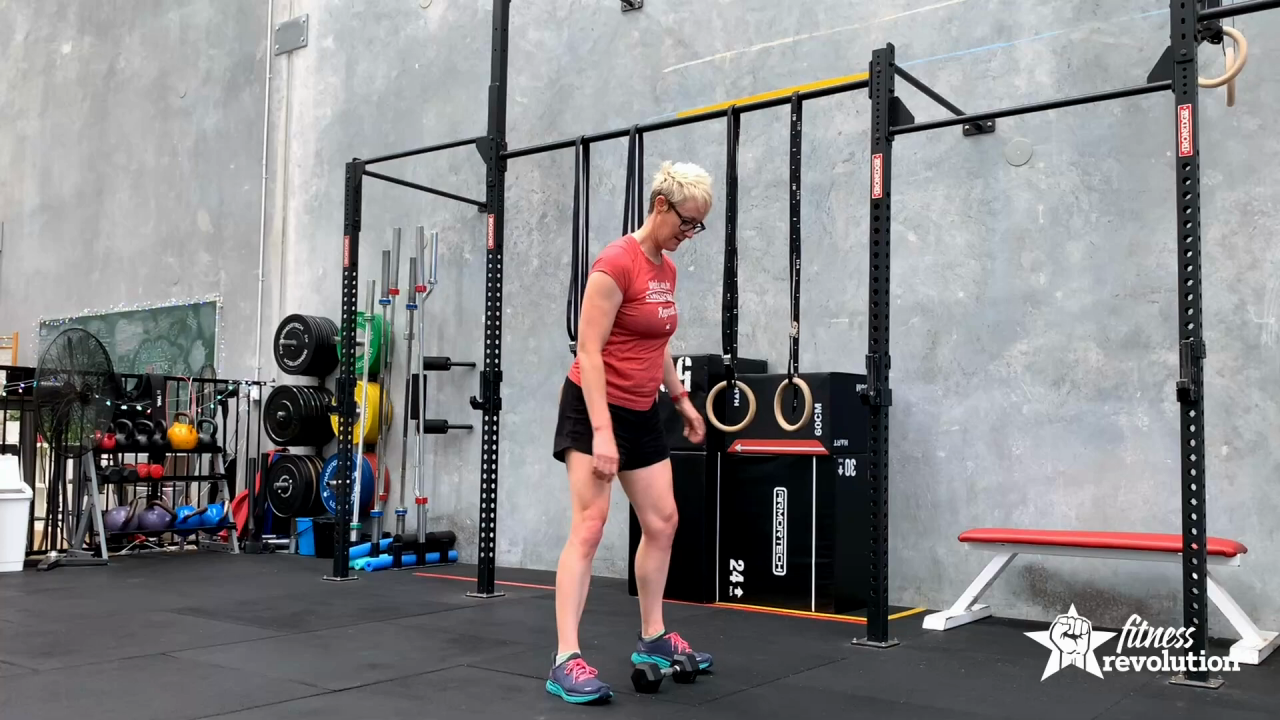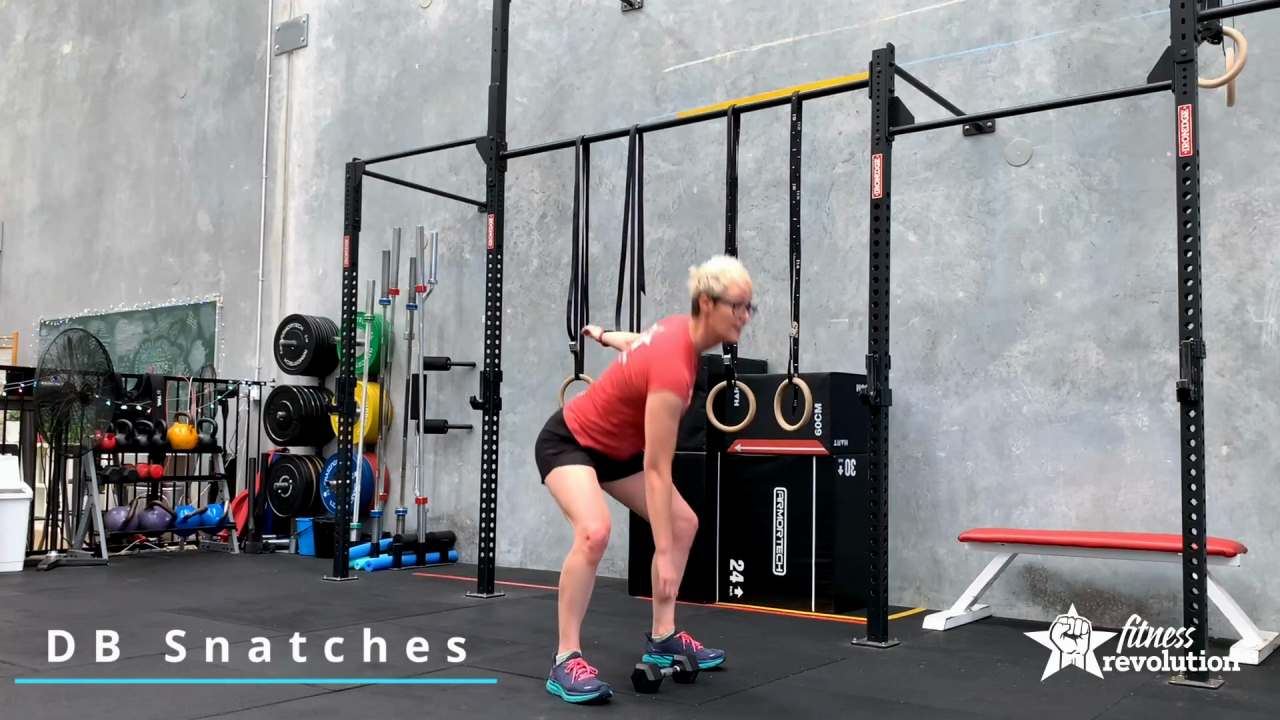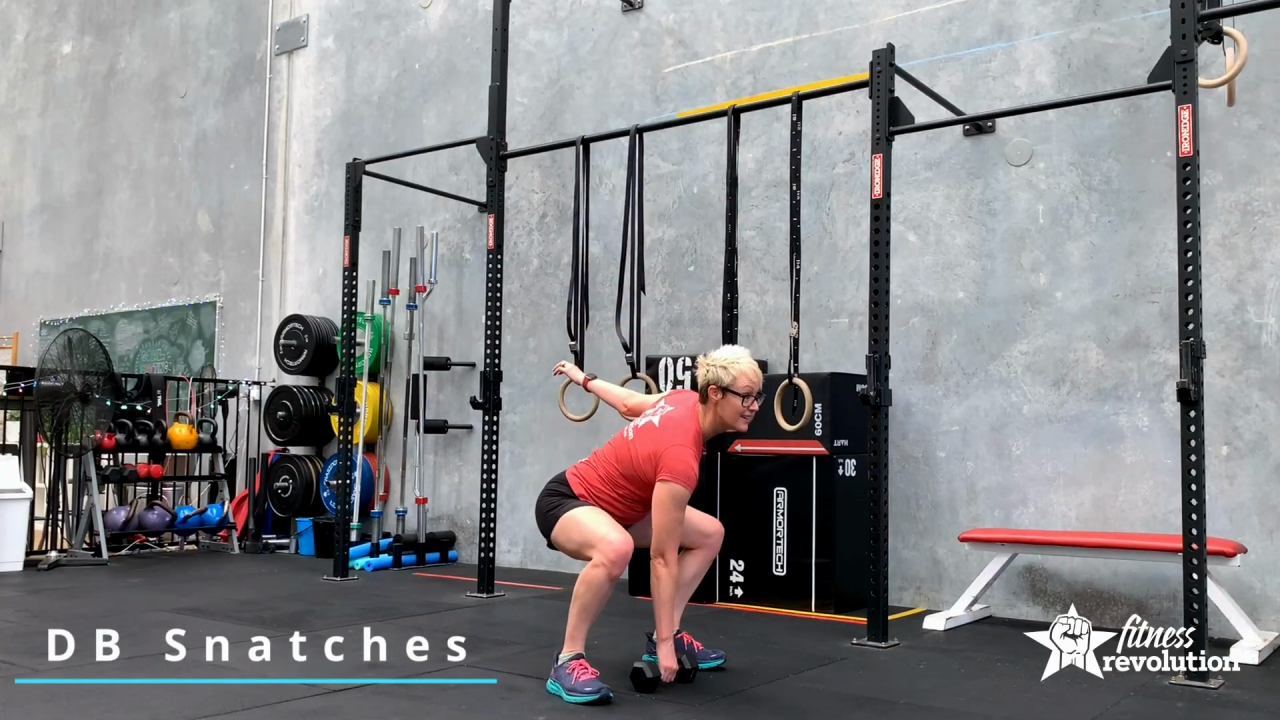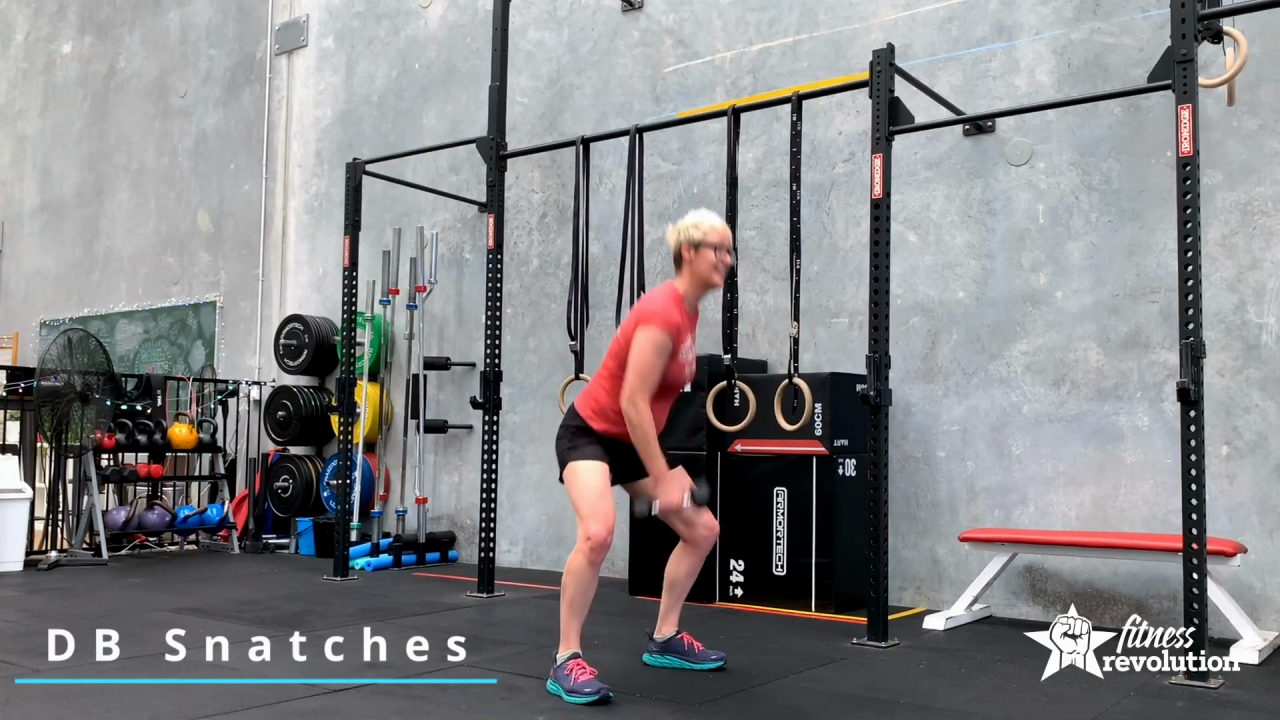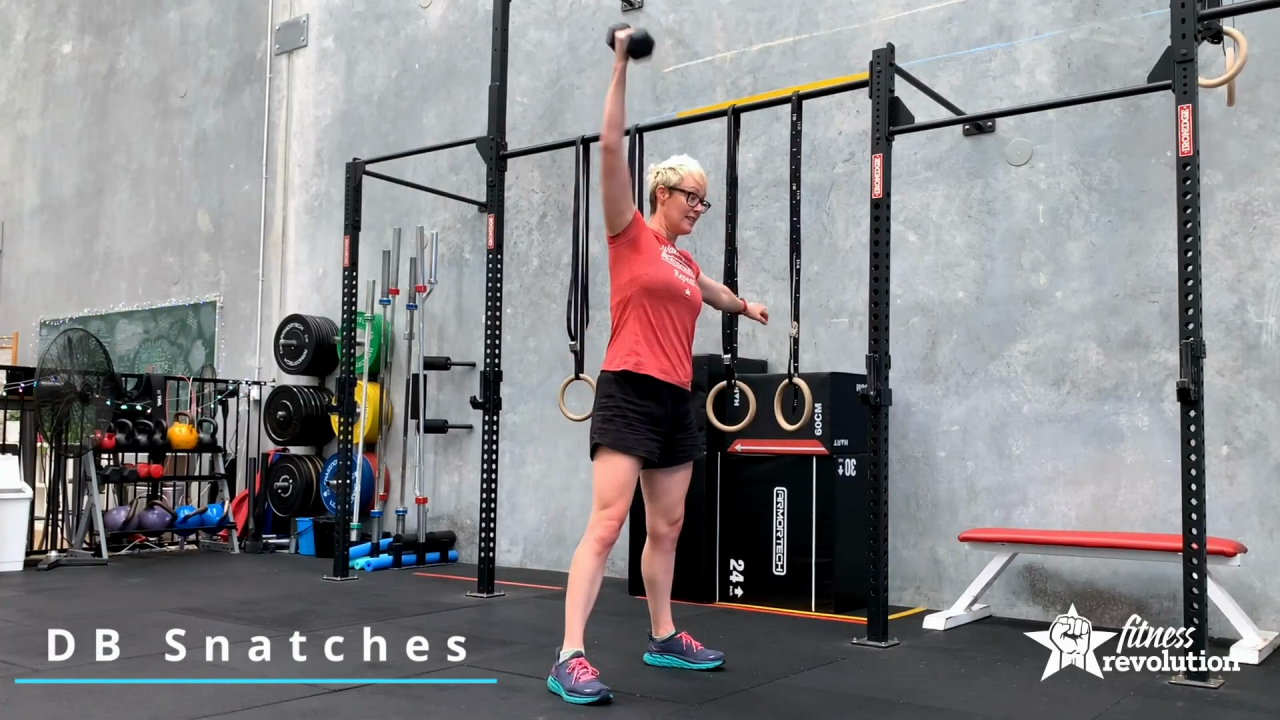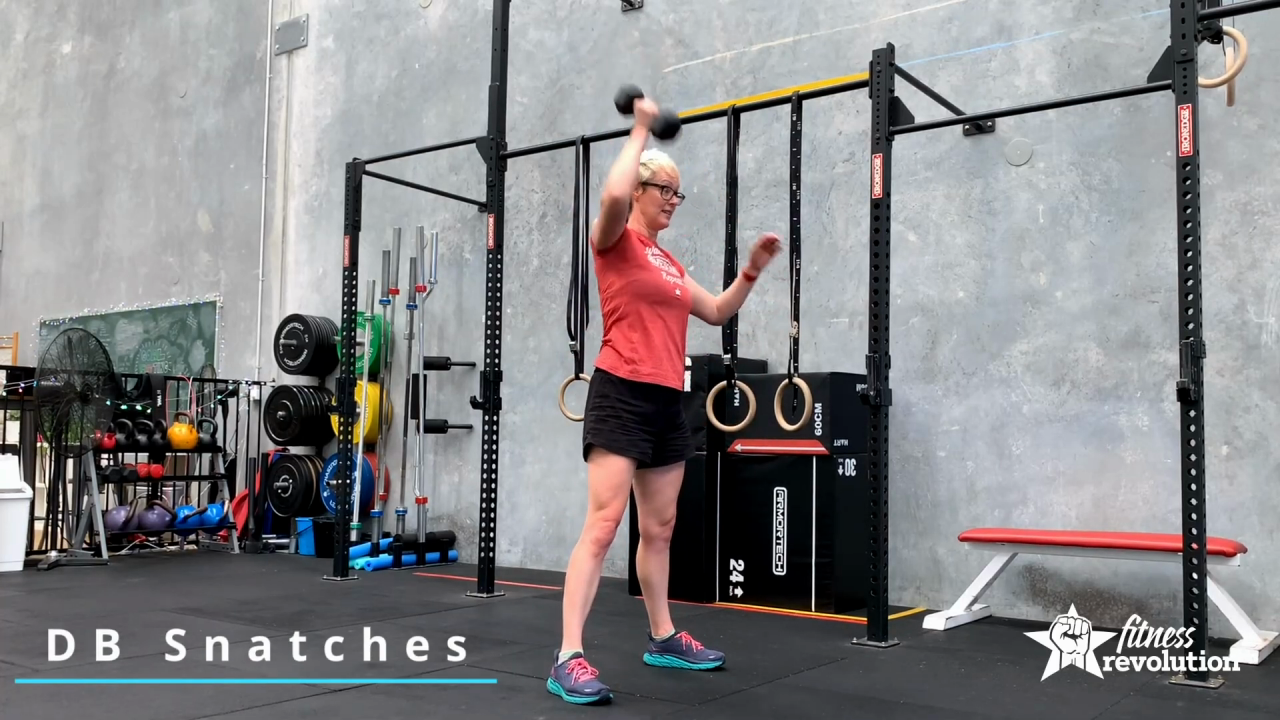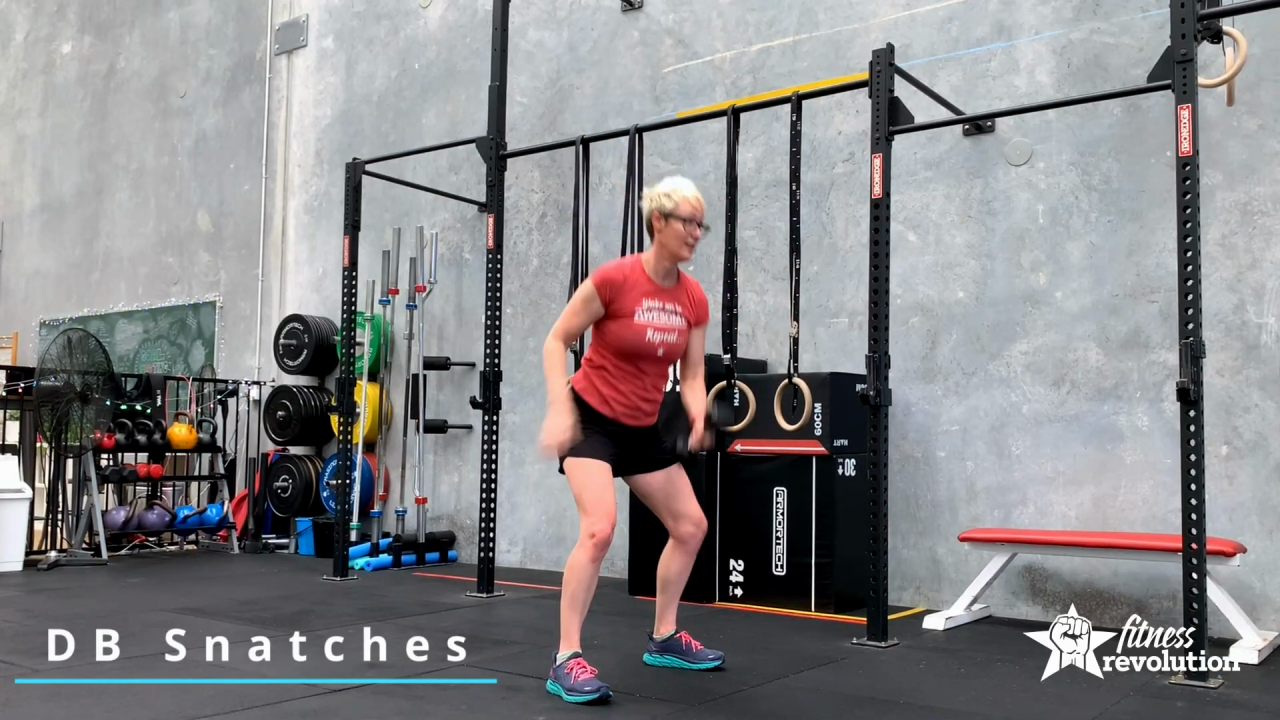
dt=0.5s
person 1, frame 1
left shoulder: (666, 268)
right shoulder: (616, 262)
right elbow: (589, 353)
left wrist: (683, 401)
right wrist: (602, 434)
left hip: (641, 411)
right hip: (594, 409)
left knee: (662, 522)
right knee: (590, 525)
left ankle: (652, 638)
right ankle: (565, 660)
person 1, frame 2
left shoulder: (683, 331)
right shoulder: (673, 369)
left elbow: (638, 342)
right elbow: (658, 471)
left wrist: (603, 335)
right wrist: (663, 557)
left hip: (615, 446)
right hip: (570, 443)
left knee: (685, 523)
right knee: (595, 531)
left ankle: (662, 637)
right ankle: (566, 660)
person 1, frame 3
left shoulder: (687, 401)
right shoulder: (681, 457)
left elbow: (631, 404)
right elbow: (663, 558)
left wrist: (585, 379)
right wrist: (664, 646)
left hip: (610, 502)
right hip: (566, 501)
left knee: (710, 534)
right knee: (616, 549)
left ankle: (668, 636)
right ankle: (568, 661)
person 1, frame 4
left shoulder: (682, 306)
right shoulder: (663, 312)
right elbow: (633, 405)
right wrist: (663, 481)
left hip: (631, 439)
right hip: (590, 434)
left knee: (704, 531)
right knee: (598, 532)
left ankle: (664, 638)
right ankle: (566, 659)
person 1, frame 5
left shoulder: (683, 260)
right shoulder: (629, 233)
left elbow: (702, 289)
right elbow: (610, 146)
left wrist: (742, 304)
right wrist: (621, 67)
left hip: (675, 400)
right hip: (629, 394)
left knee: (666, 528)
right knee: (606, 527)
left ankle: (664, 637)
right ankle: (569, 658)
person 1, frame 6
left shoulder: (669, 261)
right shoulder: (615, 240)
left elbow: (715, 309)
right elbow: (614, 193)
left wrist: (752, 269)
right wrist: (640, 129)
left hip: (668, 401)
right hip: (621, 395)
left knee: (659, 528)
right knee: (603, 525)
left ankle: (663, 636)
right ankle: (568, 658)
person 1, frame 7
left shoulder: (694, 297)
right shoulder: (614, 278)
left elbow: (692, 376)
right elbow: (558, 340)
left wrist: (700, 418)
right wrist: (560, 408)
left hip: (645, 429)
right hip: (593, 421)
left knee: (690, 526)
right knee: (599, 530)
left ankle: (664, 638)
right ankle: (568, 659)
